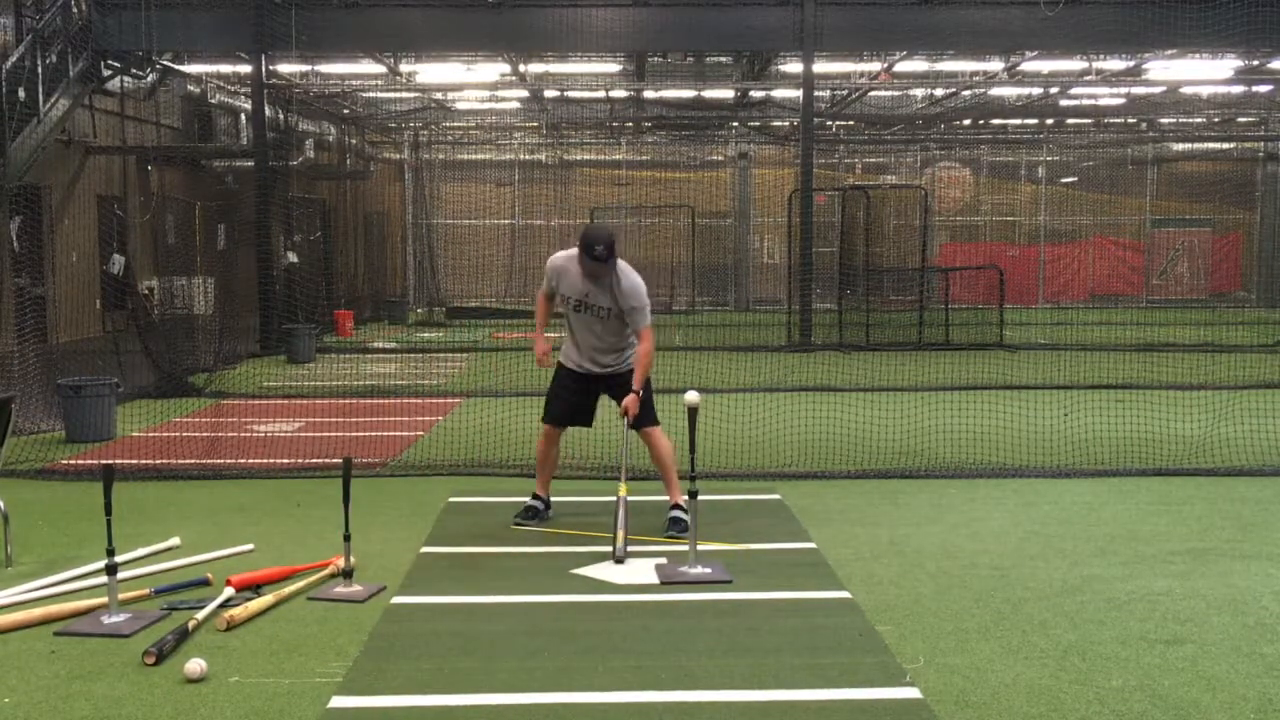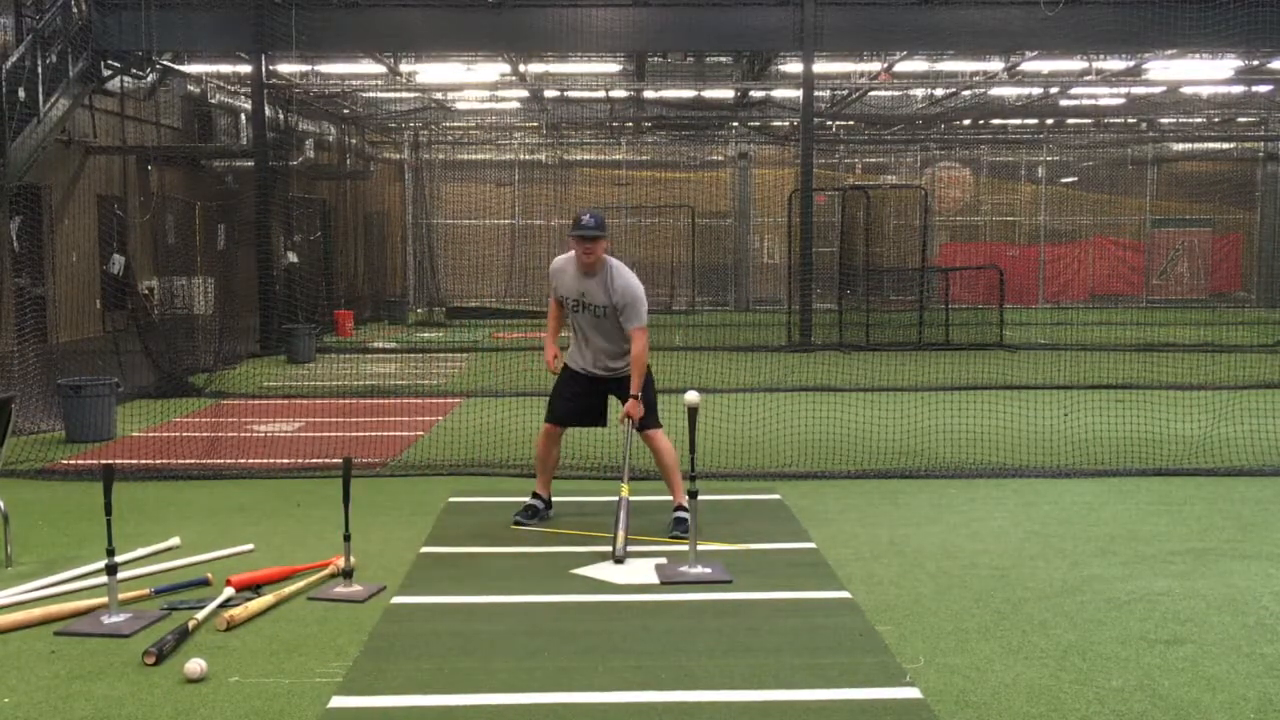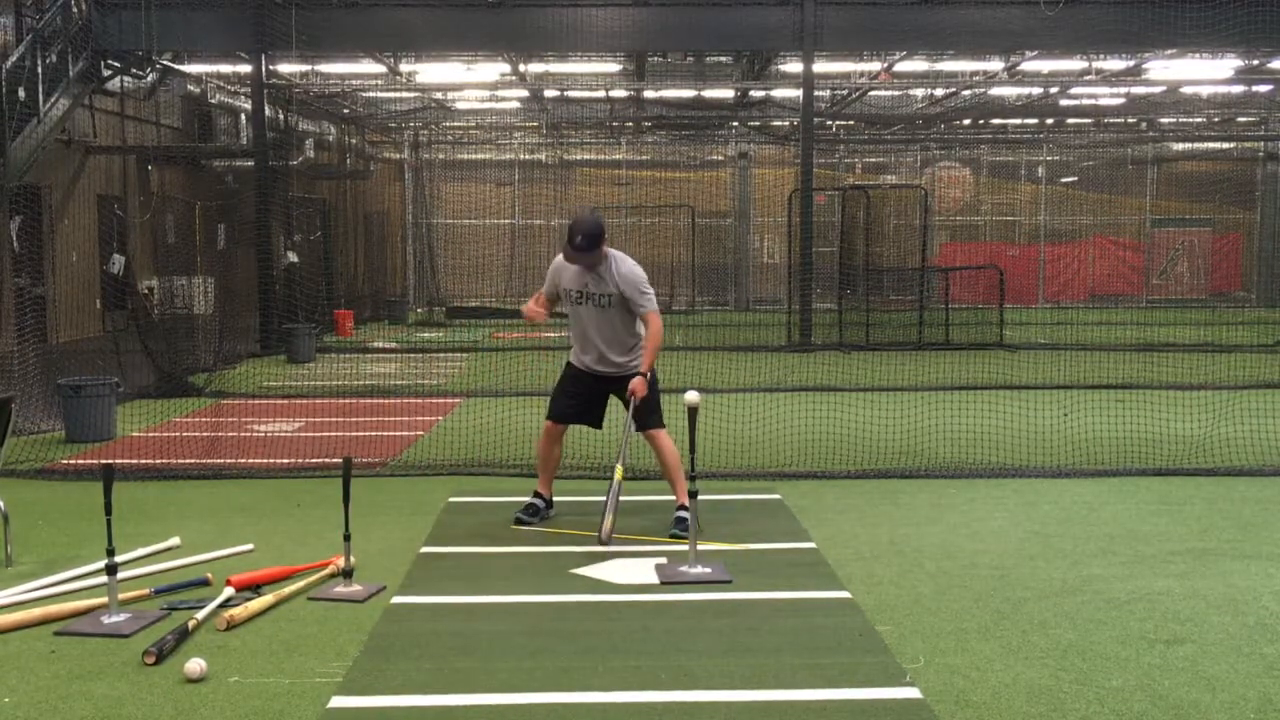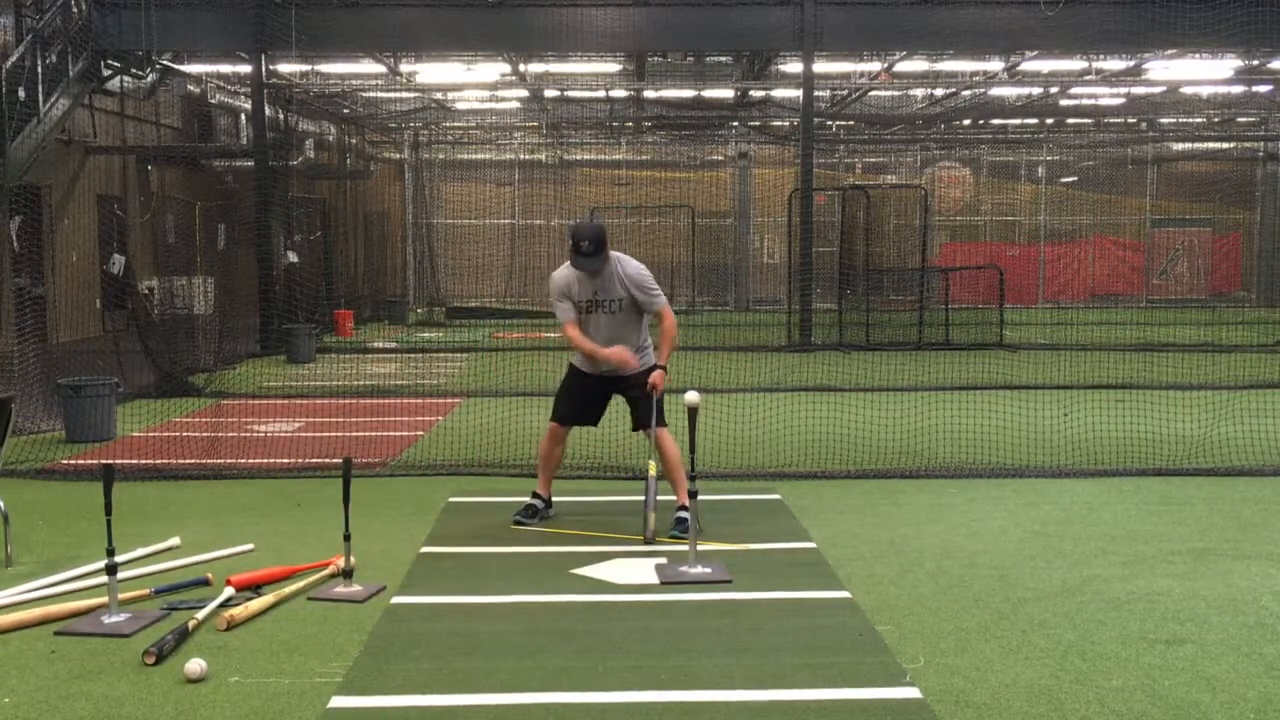
dt=0.5s
person 1, frame 1
left shoulder: (630, 283)
right shoulder: (558, 264)
left elbow: (646, 340)
right elbow: (546, 294)
left wrist: (636, 392)
right wrist: (540, 335)
left hip: (623, 365)
right hip: (575, 362)
left knee: (650, 430)
right knee: (550, 429)
left ankle: (677, 505)
right ankle: (540, 499)
person 1, frame 2
left shoulder: (625, 283)
right shoulder: (559, 268)
left elbow: (639, 340)
left wrist: (635, 395)
right wrist: (551, 342)
left hip: (626, 369)
right hip: (580, 366)
left knee: (652, 432)
right knee: (550, 429)
left ankle: (682, 507)
right ankle: (541, 499)
person 1, frame 3
left shoulder: (627, 272)
right shoulder: (561, 266)
left elbow: (655, 324)
right elbow: (546, 298)
left wrist: (642, 374)
right wrist: (531, 306)
left hip: (630, 367)
right hip: (582, 365)
left knee: (655, 432)
right knee: (552, 427)
left ankle: (684, 506)
right ankle: (542, 498)
person 1, frame 4
left shoulder: (632, 272)
right shoulder: (561, 280)
left elbow: (667, 317)
right elbow: (571, 333)
left wrist: (661, 366)
right wrist: (605, 354)
left hip: (637, 368)
right hip: (587, 367)
left knee: (658, 433)
right knee: (556, 428)
left ankle: (684, 507)
right ankle: (541, 498)
